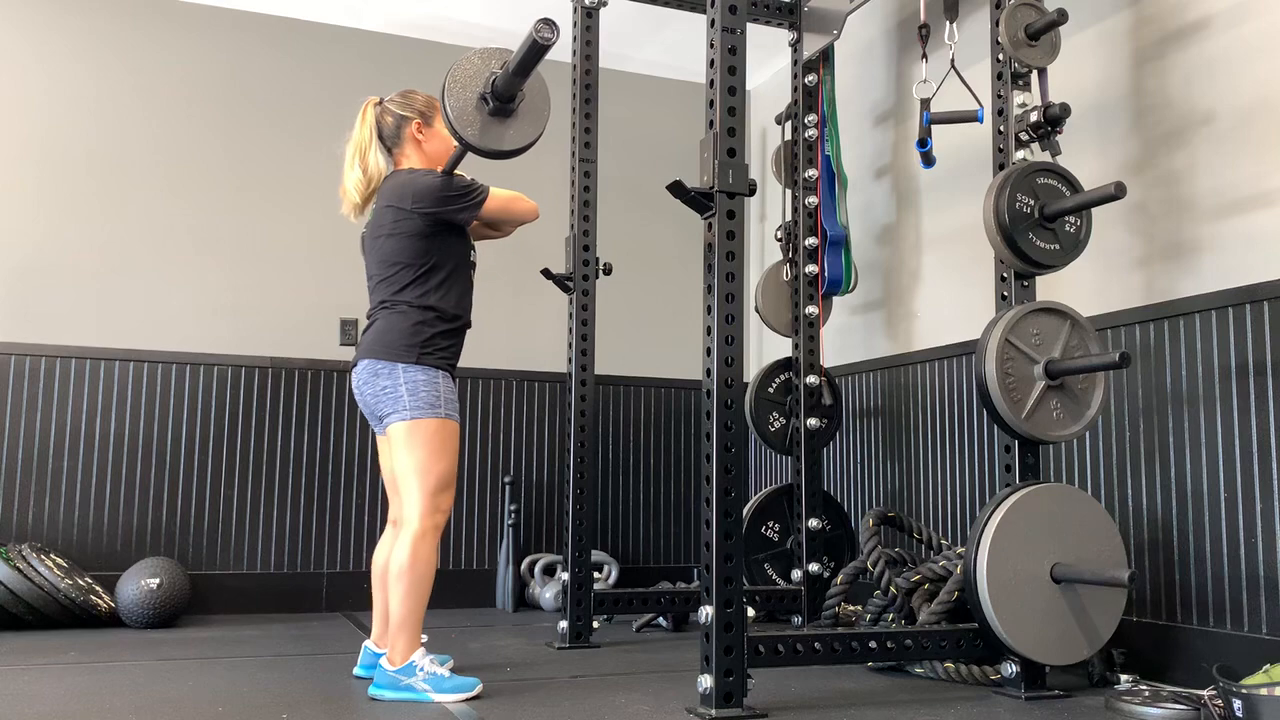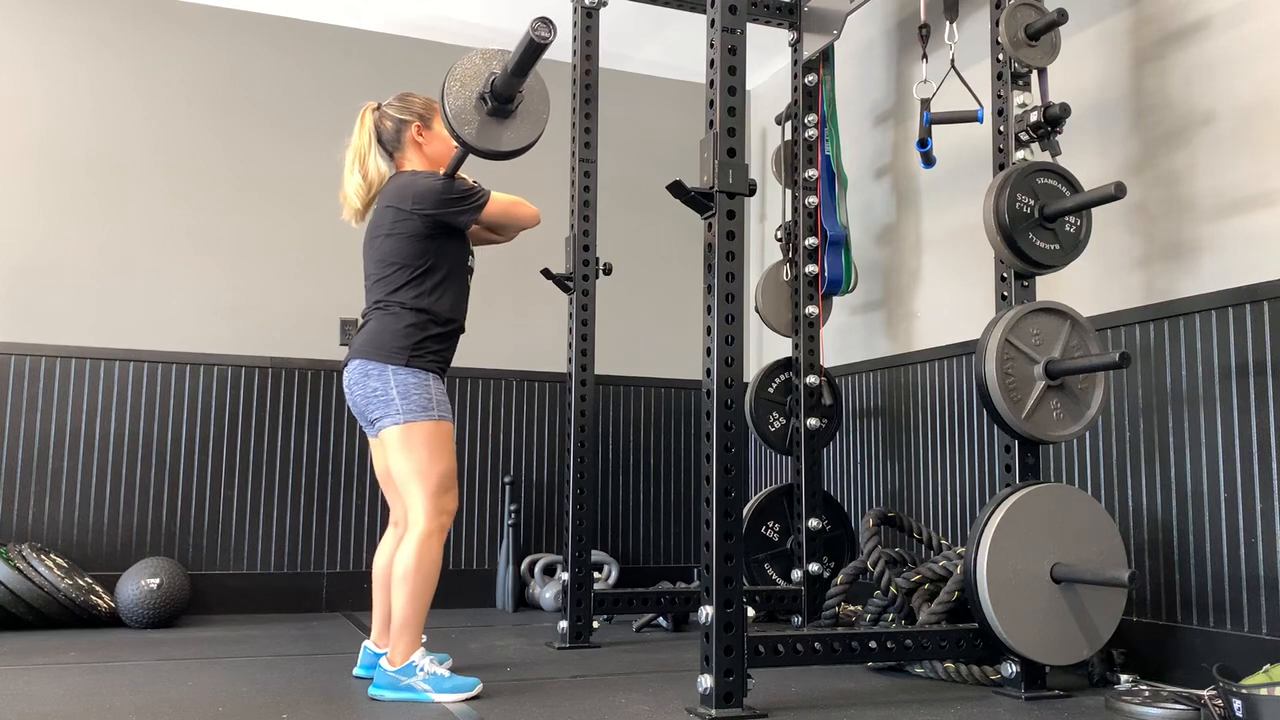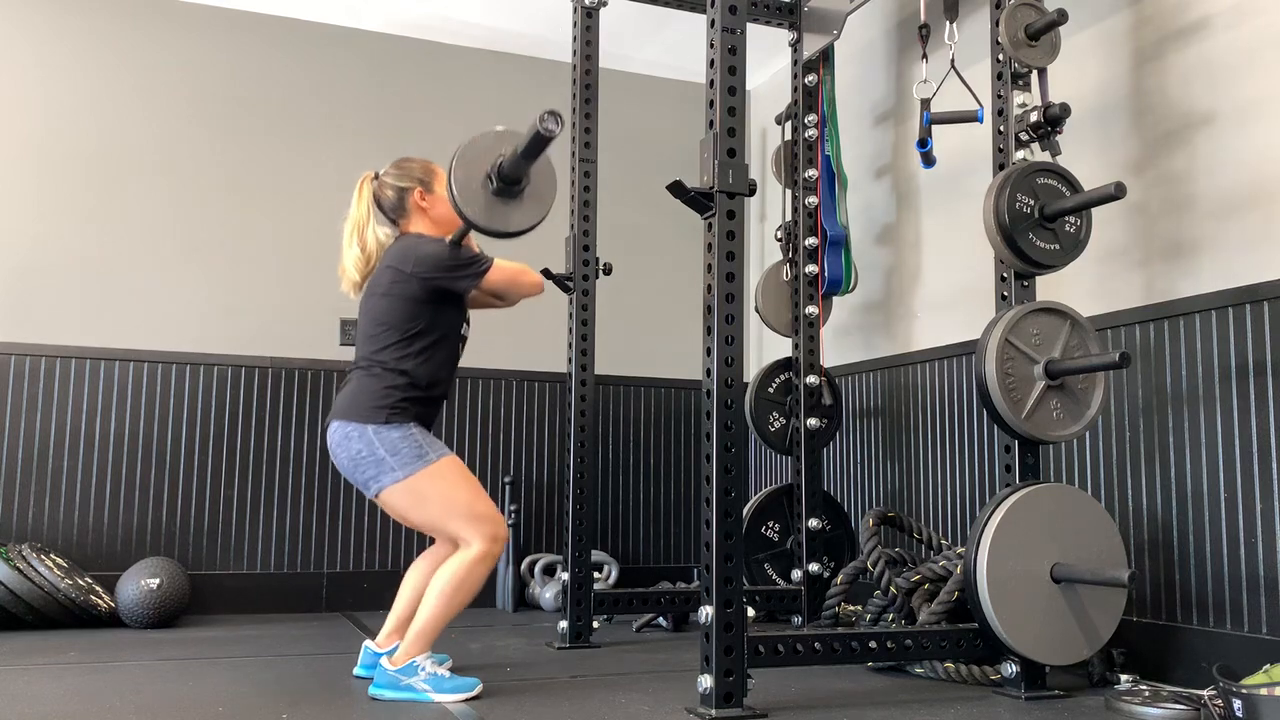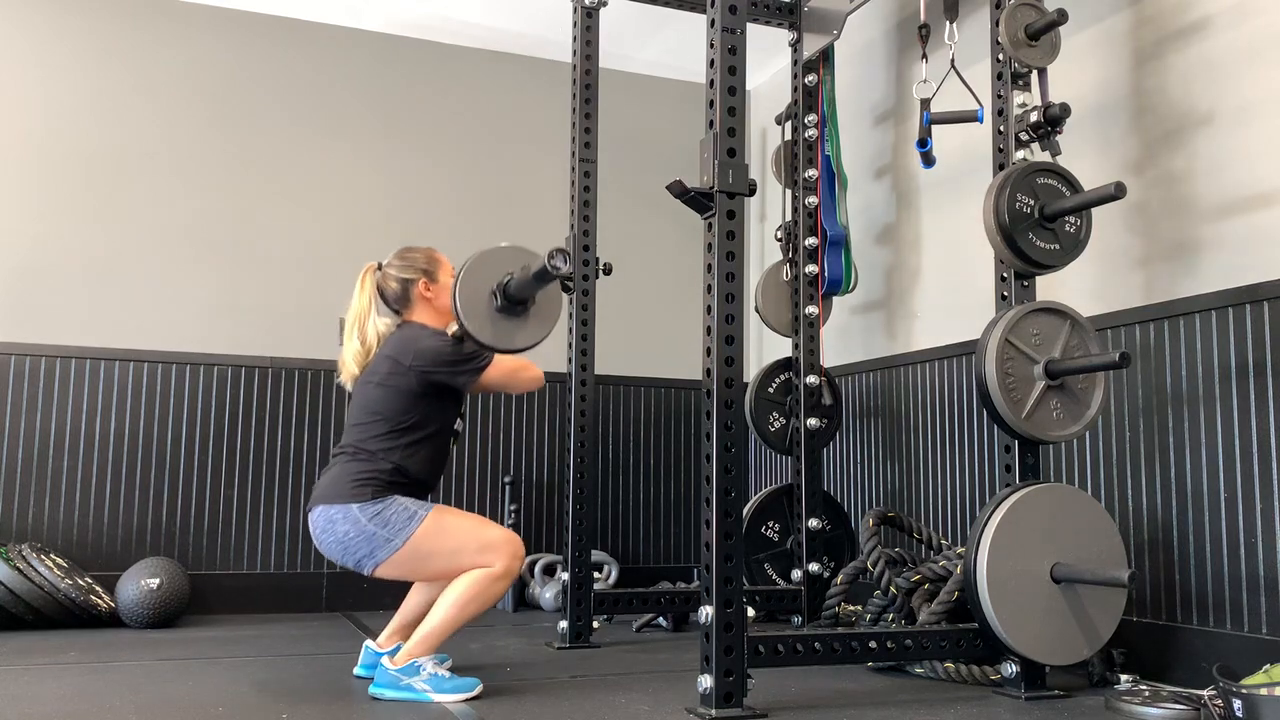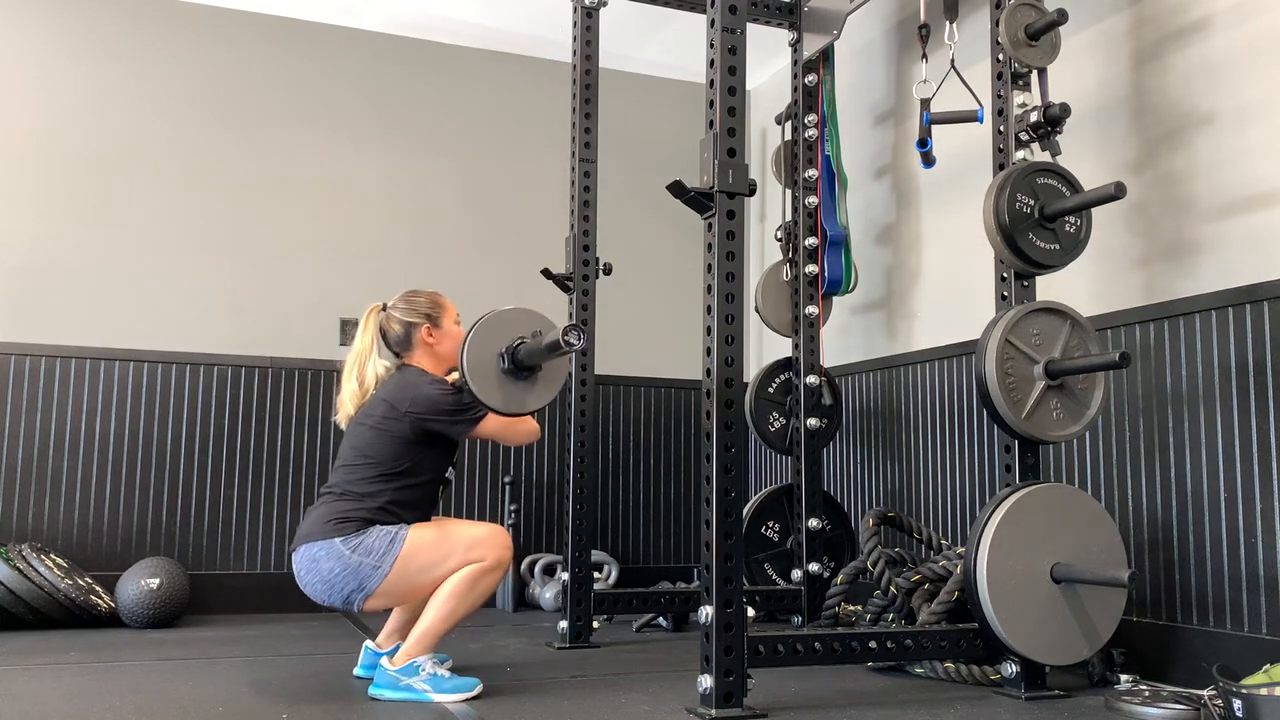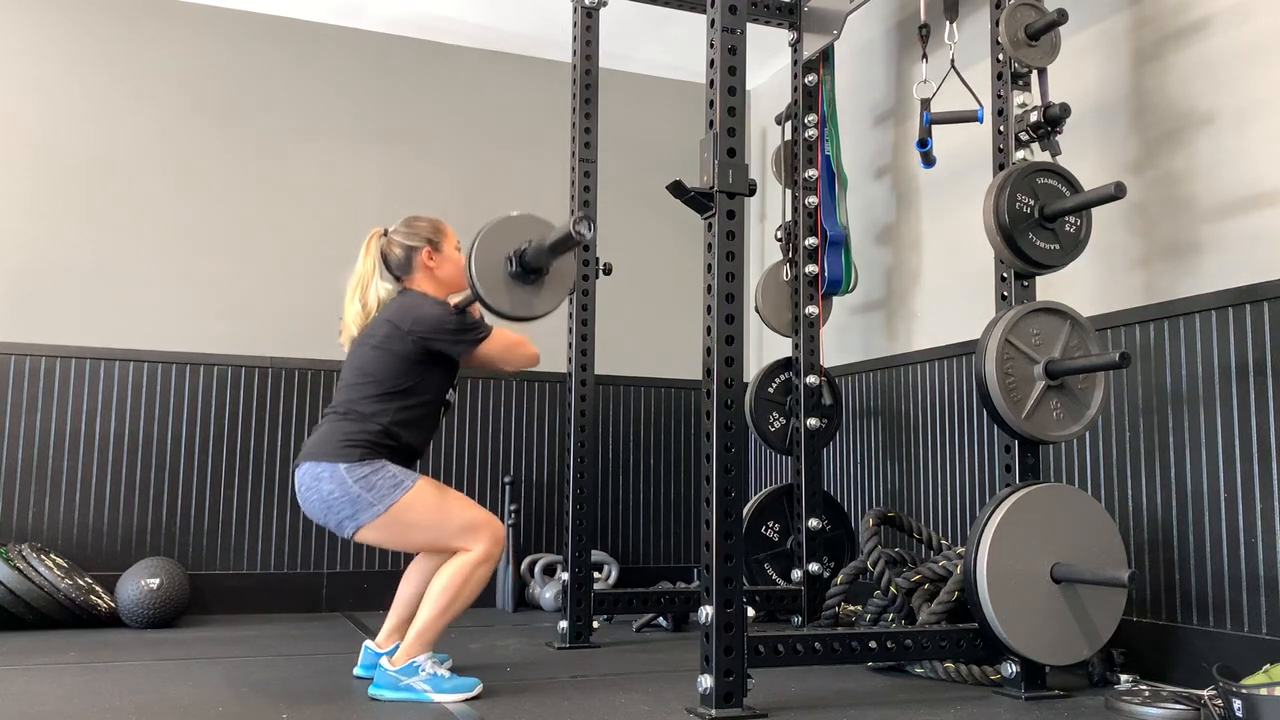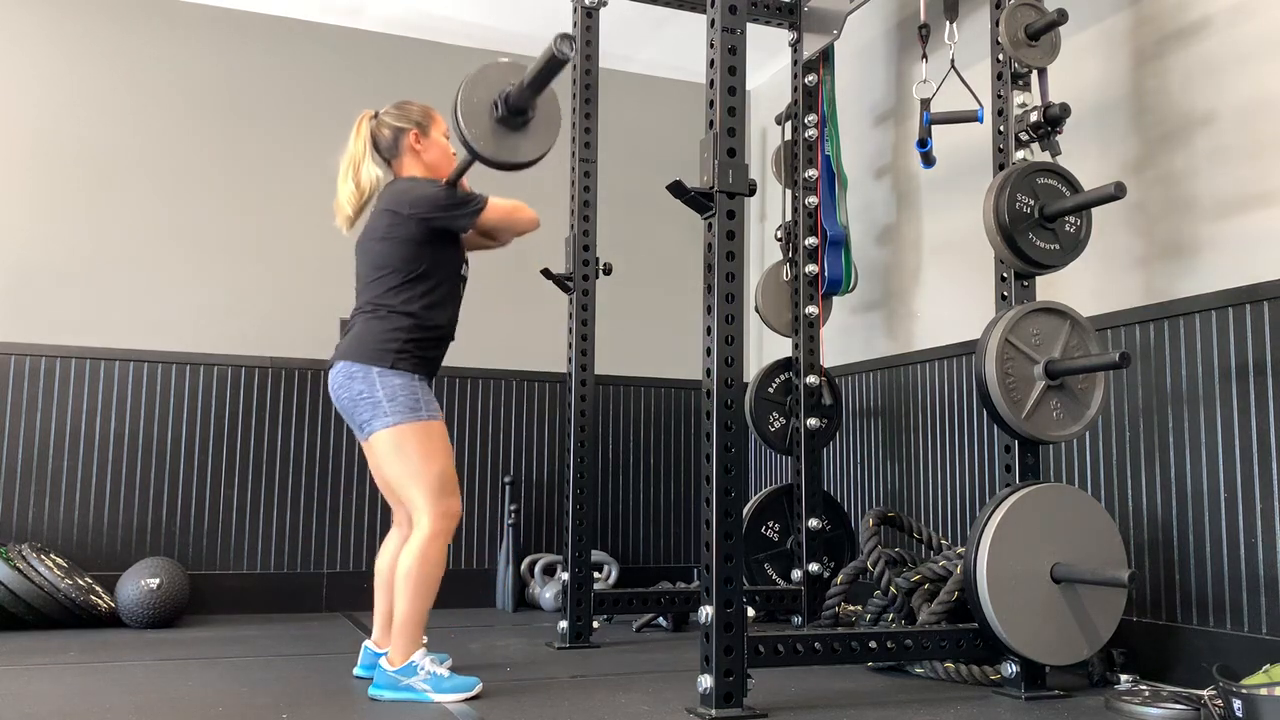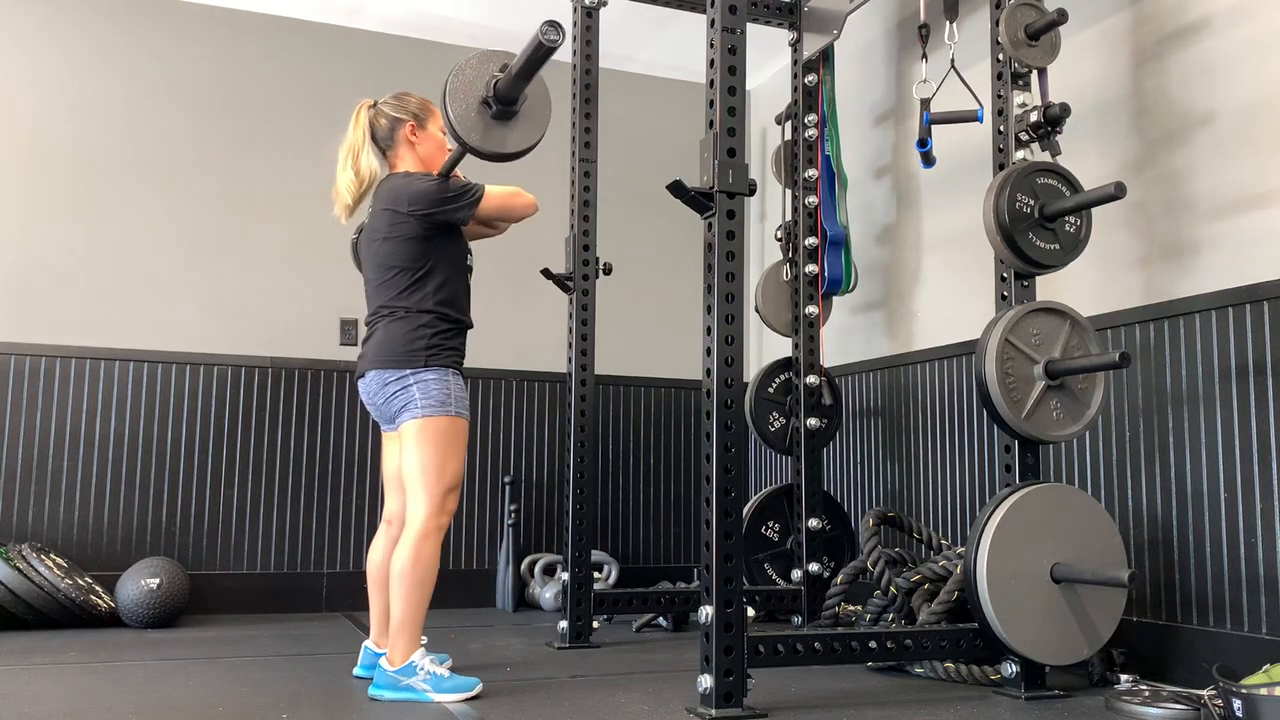
dt=0.5s
person 1, frame 1
left shoulder: (393, 198)
right shoulder: (427, 187)
left elbow: (478, 228)
right elbow: (525, 210)
left wrist: (476, 217)
right wrist: (480, 200)
left hip: (384, 368)
right hip: (410, 367)
left knee: (405, 517)
right knee: (426, 515)
left ankle: (381, 647)
right ankle: (401, 667)
person 1, frame 2
left shoulder: (401, 198)
right shoulder: (428, 190)
left elbow: (496, 231)
right elbow: (526, 215)
left wrist: (476, 219)
right wrist: (476, 203)
left hip: (376, 371)
right hip: (399, 370)
left knee: (408, 519)
right knee: (431, 514)
left ankle: (380, 646)
right ankle: (402, 665)
person 1, frame 3
left shoulder: (405, 259)
right shoulder: (430, 255)
left elbow: (498, 295)
right elbow: (528, 282)
left wrist: (470, 259)
right wrist: (474, 255)
left hip: (364, 428)
right hip: (382, 429)
left knee: (459, 538)
right knee: (485, 536)
left ankle: (384, 647)
right ankle: (404, 665)
person 1, frame 4
left shoulder: (406, 345)
right shoulder: (429, 348)
right elbow: (530, 377)
left wrist: (474, 347)
right wrist: (485, 343)
left hip: (346, 513)
right hip: (359, 515)
left knee: (471, 549)
right knee: (504, 553)
left ankle: (387, 646)
right ankle: (405, 666)
person 1, frame 5
left shoulder: (404, 389)
right shoulder: (426, 395)
right elbow: (525, 431)
left wrist: (473, 388)
left hip: (332, 551)
right hip: (341, 554)
left knee: (462, 551)
right knee: (493, 546)
left ankle: (386, 648)
right ankle: (405, 666)
person 1, frame 6
left shoulder: (407, 315)
right shoulder: (428, 315)
left elbow: (490, 359)
right elbow: (524, 355)
left wrist: (469, 320)
right wrist: (476, 320)
left hip: (332, 472)
right hip: (348, 472)
left knee: (457, 539)
right knee: (485, 537)
left ankle: (384, 648)
right ankle: (404, 667)
person 1, frame 7
left shoulder: (402, 205)
right shoulder: (423, 197)
left elbow: (490, 236)
right elbow: (523, 221)
left wrist: (469, 211)
right wrist: (474, 201)
left hip: (368, 373)
right hip: (384, 373)
left knee: (413, 520)
right knee: (436, 516)
left ankle: (381, 647)
right ankle: (401, 665)
person 1, frame 8
left shoulder: (392, 201)
right shoulder: (420, 191)
left elbow: (479, 224)
right elbow: (523, 204)
left wrist: (470, 205)
right wrist: (473, 193)
left hip: (388, 371)
right hip: (421, 368)
left knee: (400, 517)
right knee: (429, 516)
left ankle: (381, 648)
right ankle: (402, 666)
